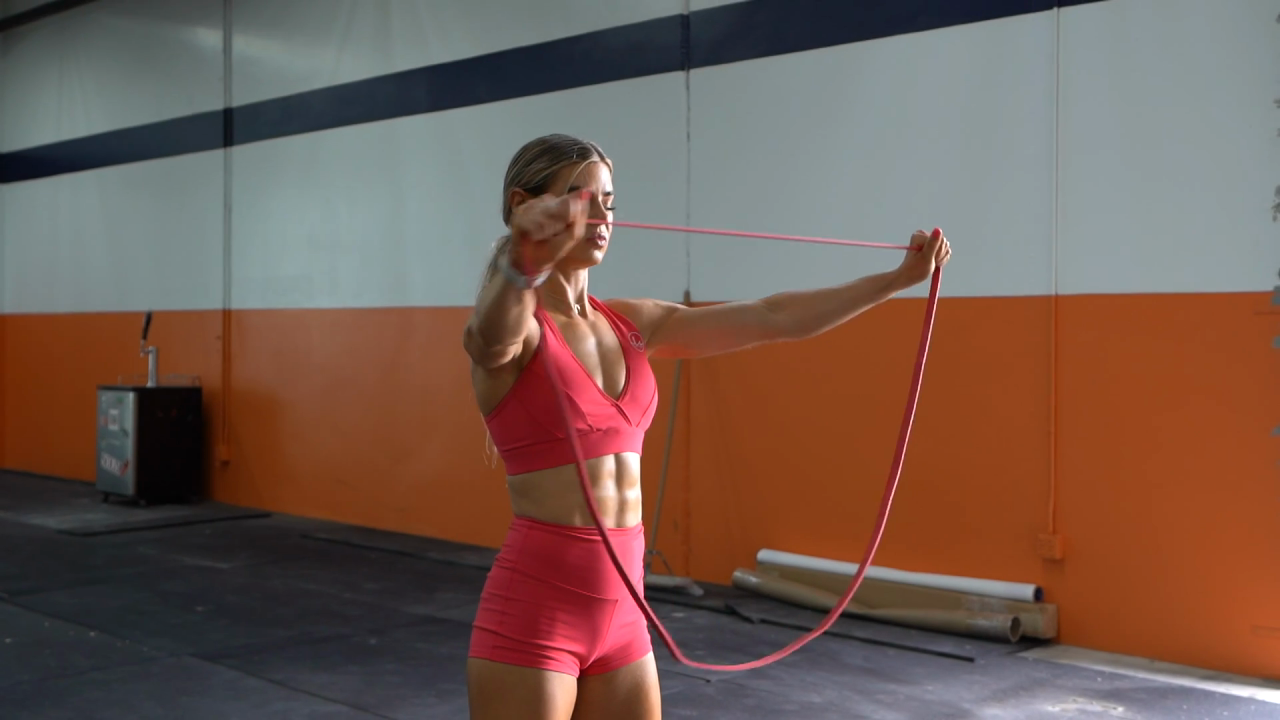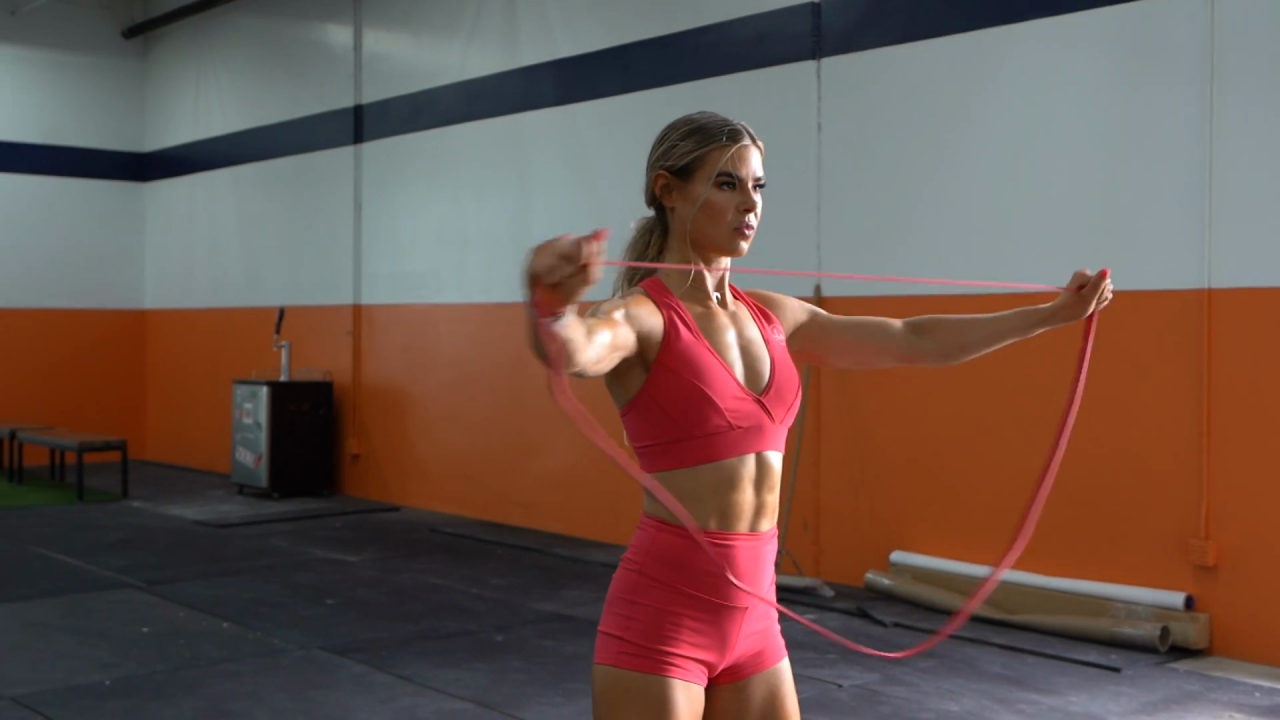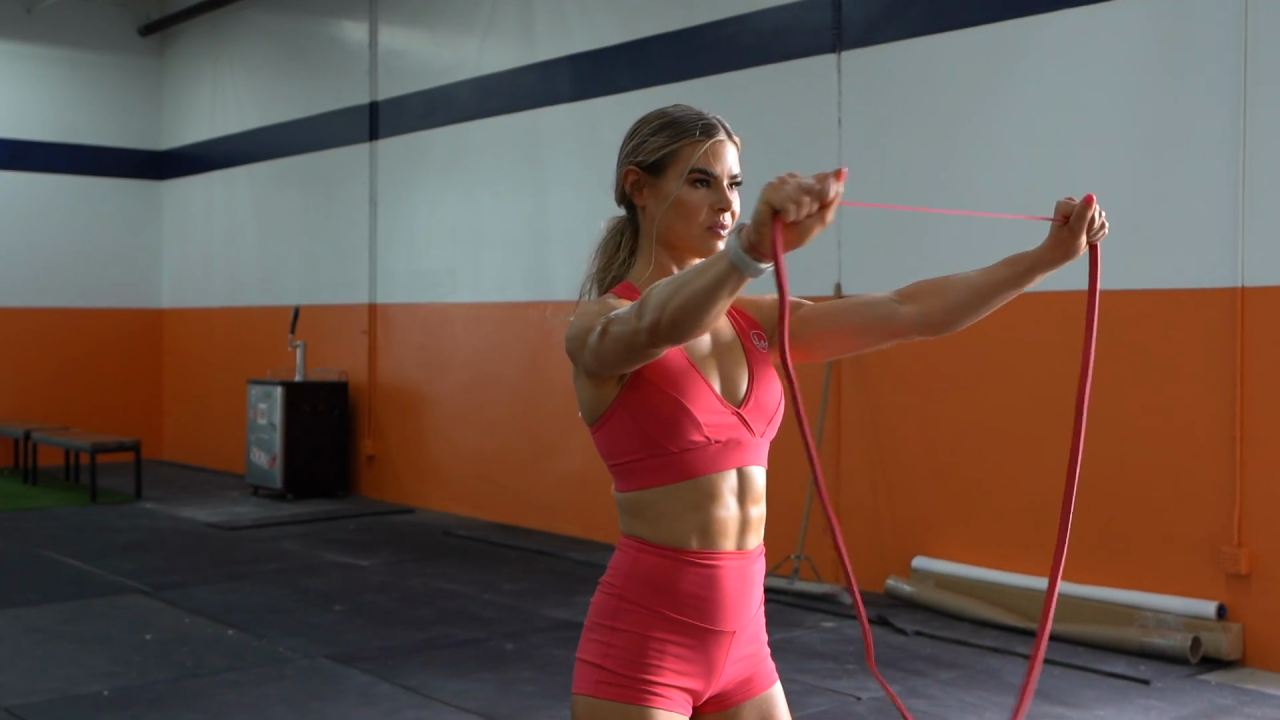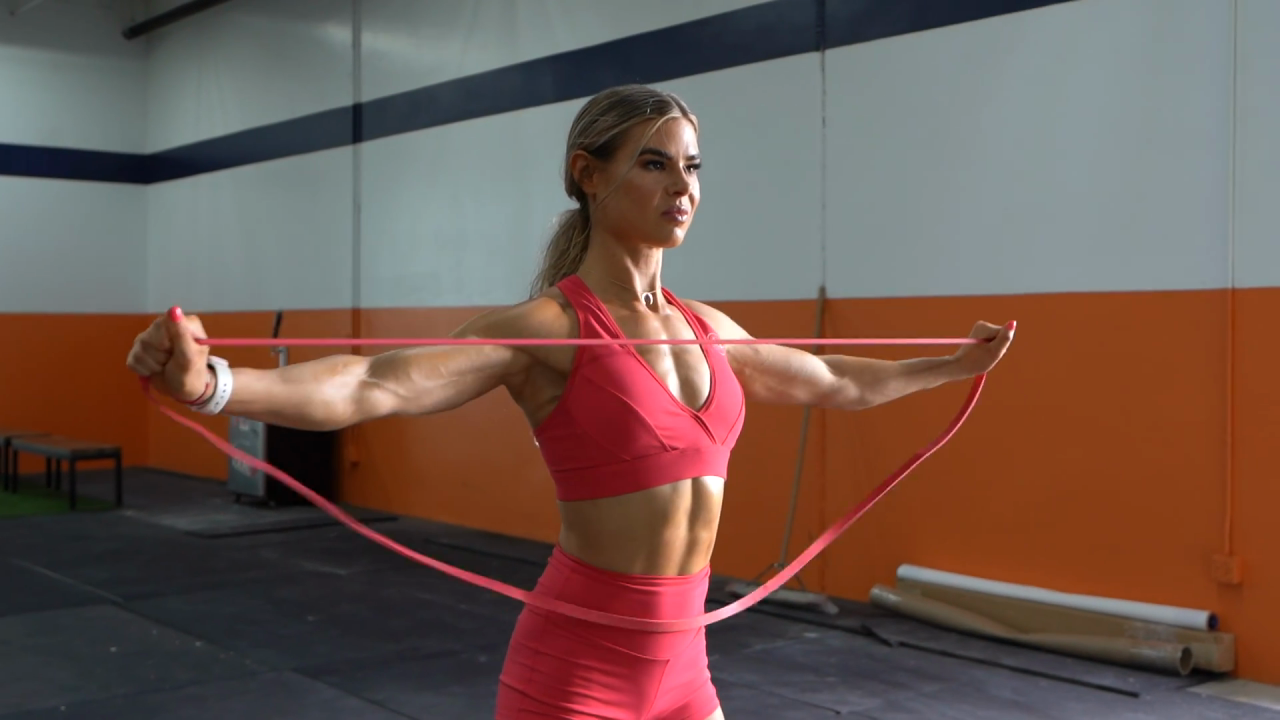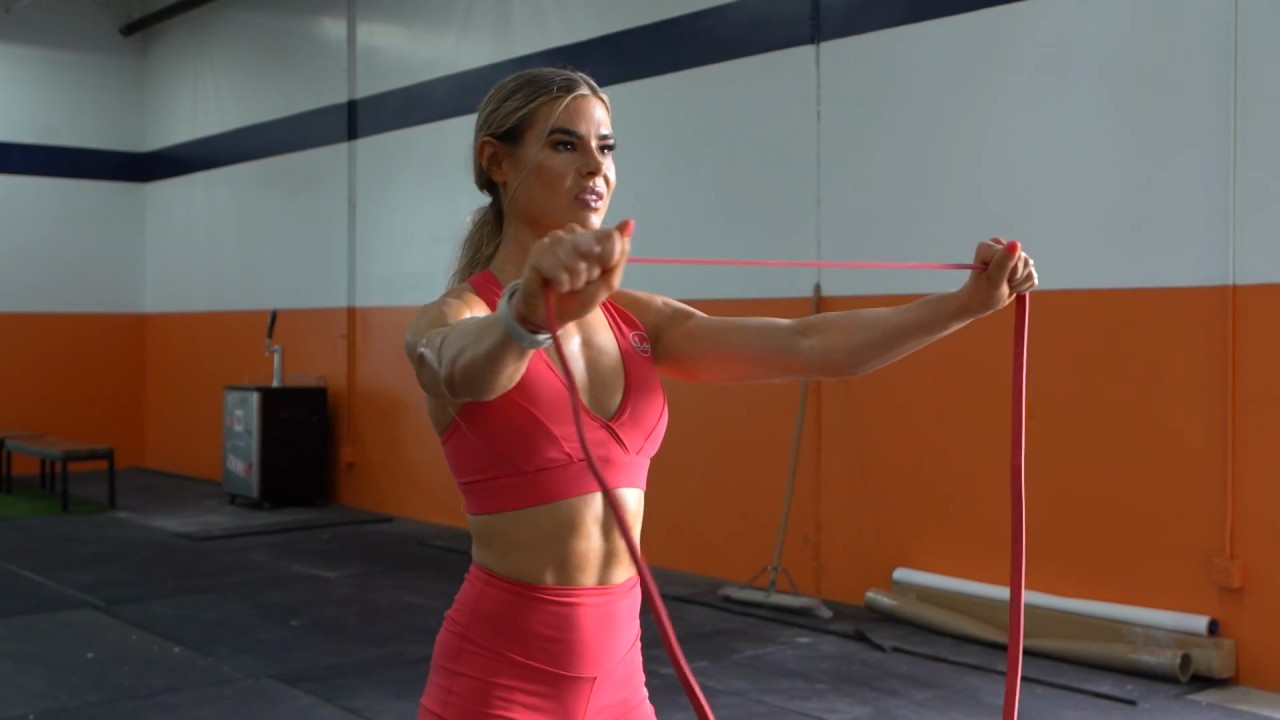
dt=1s
person 1, frame 1
left shoulder: (628, 323)
right shoulder: (512, 324)
left elbow: (771, 318)
right elbow: (493, 337)
left wrist: (899, 279)
right wrist: (525, 265)
left hip: (616, 612)
right hip: (529, 616)
person 1, frame 2
left shoulder: (769, 317)
right shoulder: (633, 317)
left elbow: (914, 342)
right elbow: (569, 350)
left wrist: (1056, 312)
right wrist: (550, 304)
left hip: (747, 620)
right hip: (654, 622)
person 1, frame 3
left shoulder: (751, 322)
right shoulder: (601, 326)
left elbow: (907, 313)
right elbow: (656, 329)
left wrist: (1048, 256)
right wrist: (750, 246)
left hip: (739, 644)
right hip: (639, 649)
person 1, frame 4
left shoulder: (702, 327)
right shoulder: (541, 327)
left elbow: (832, 382)
right elbow: (368, 389)
left wrist: (959, 365)
right wrist: (208, 385)
person 1, frame 5
left shoulder: (636, 321)
right shoulder: (448, 322)
left elbow: (807, 346)
right elbow: (471, 367)
left wrist: (968, 301)
right wrist: (534, 311)
